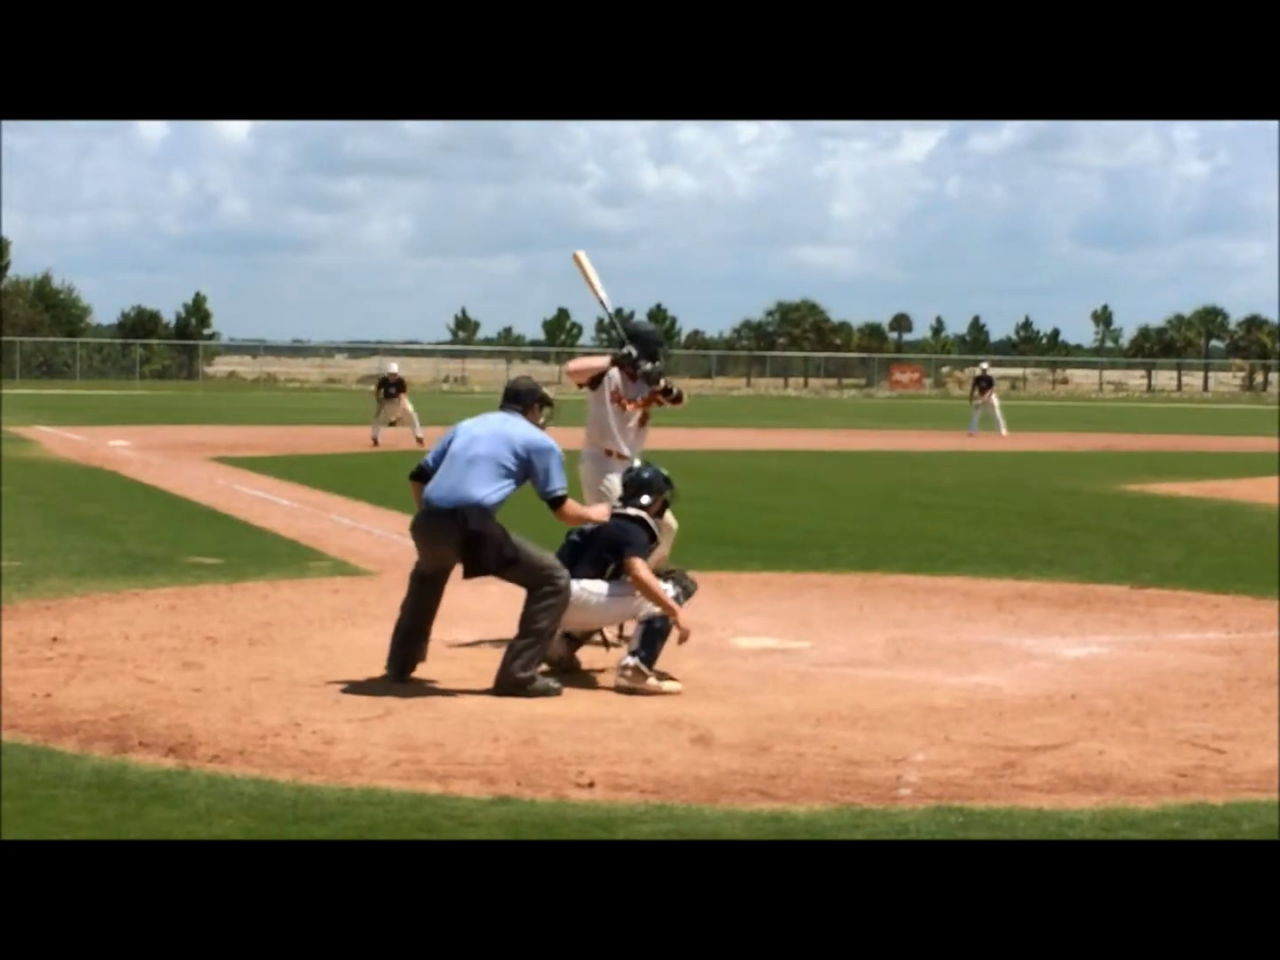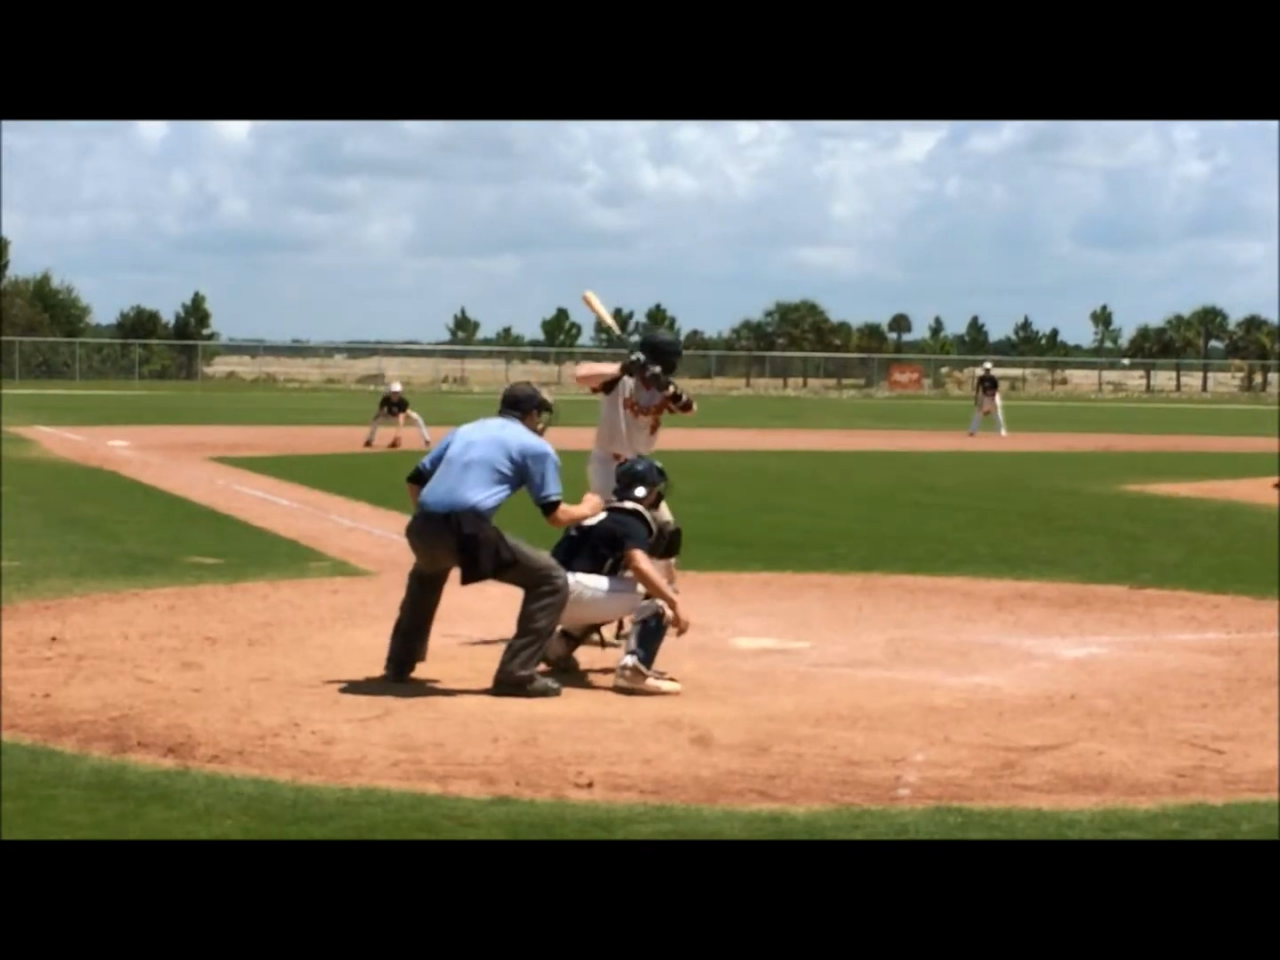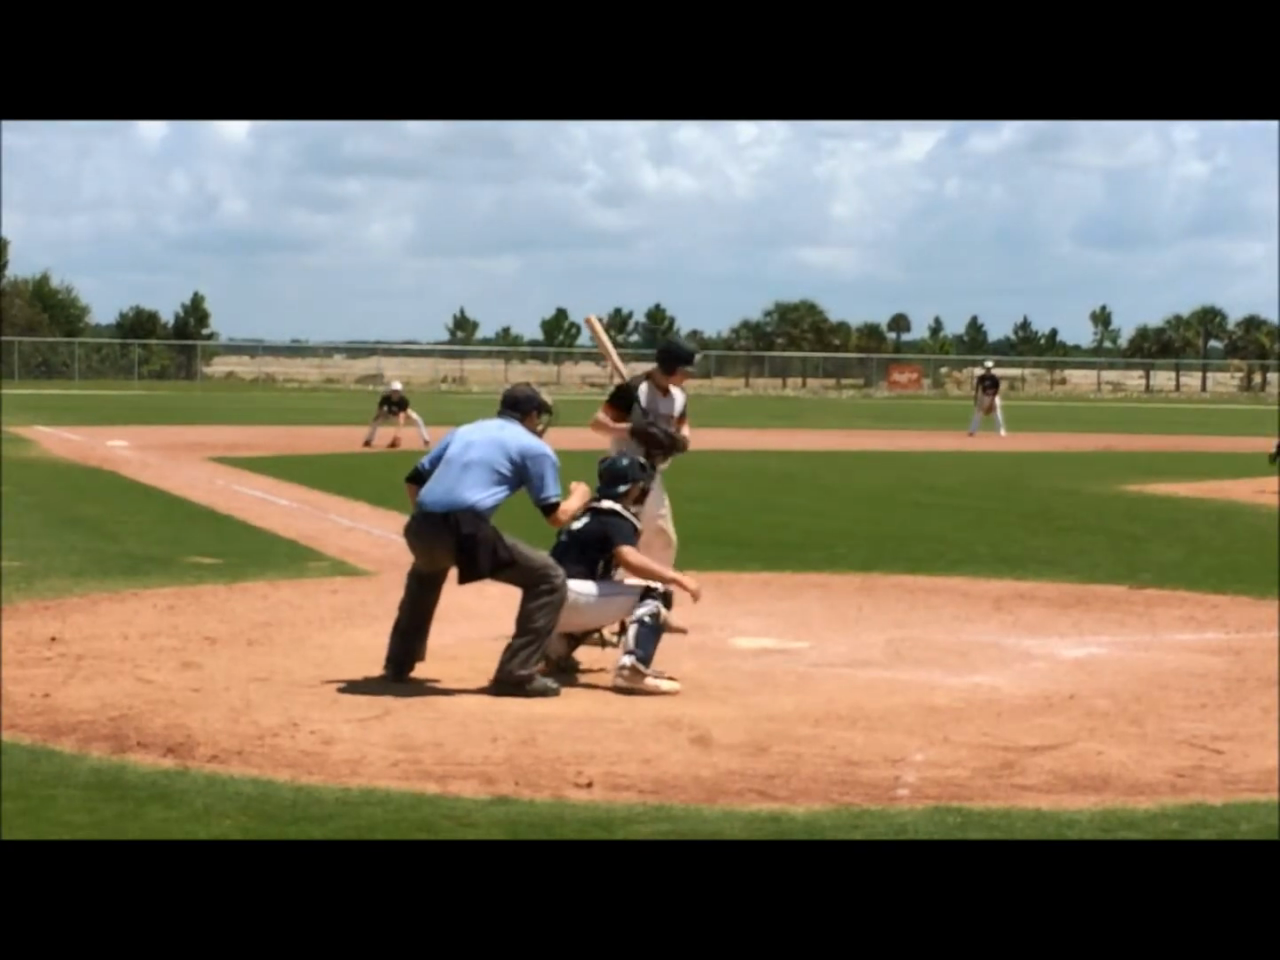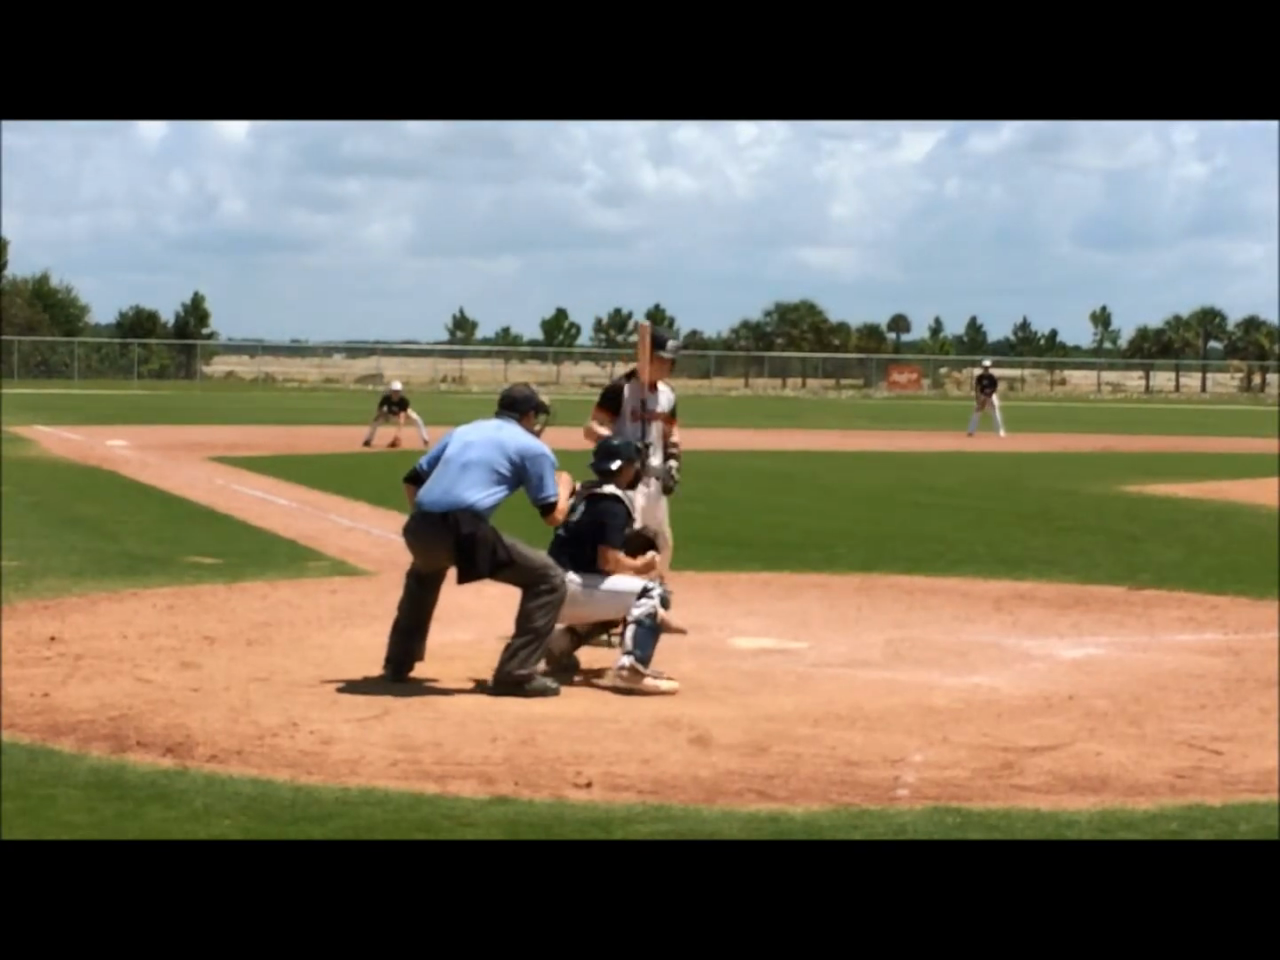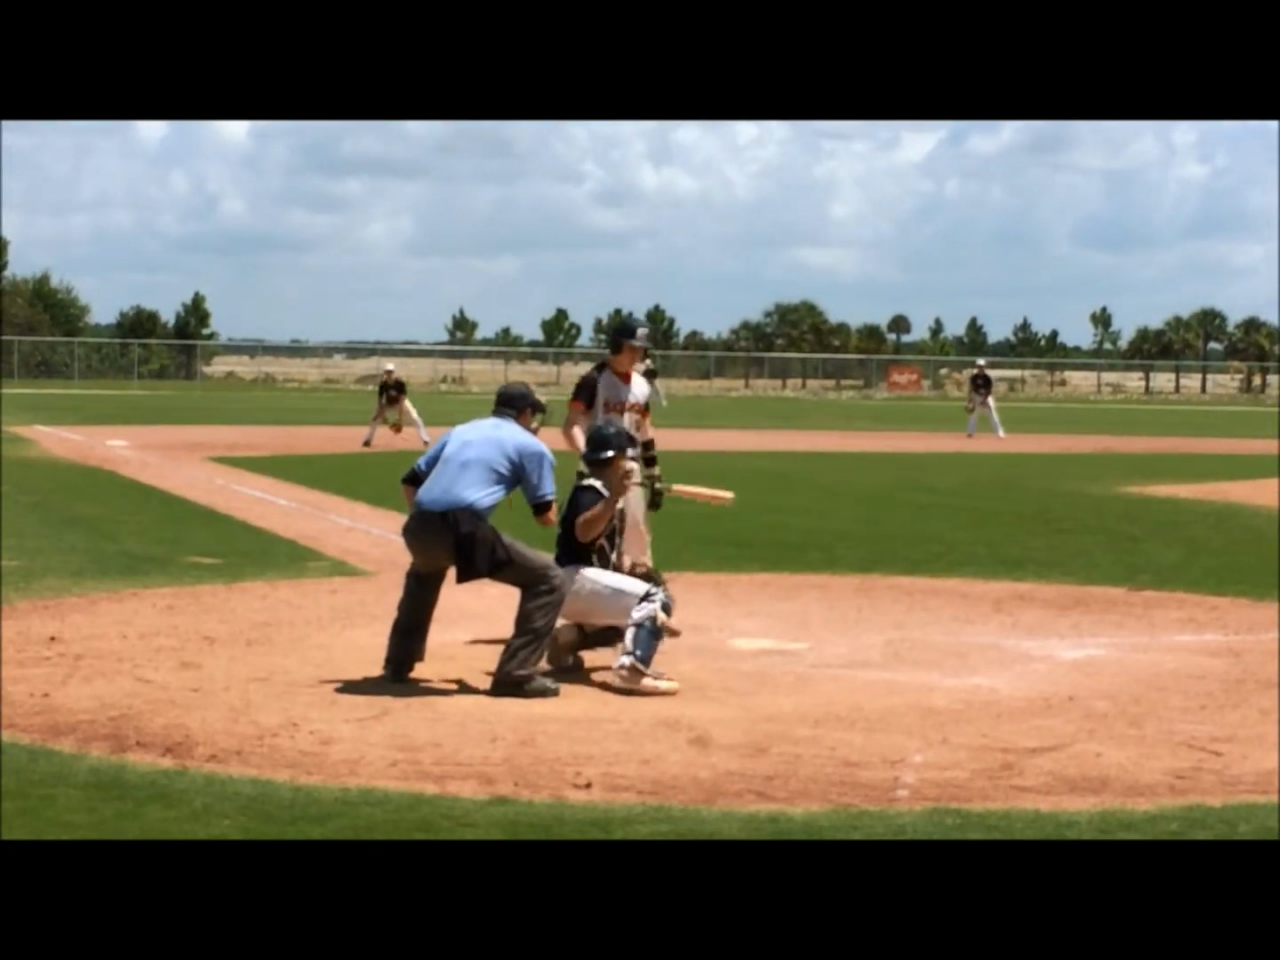
dt=0.3s
person 1, frame 1
left shoulder: (466, 425)
right shoulder: (538, 440)
left elbow: (419, 477)
right elbow: (561, 509)
right wrist: (593, 514)
left hip: (427, 525)
right hip: (471, 527)
left knee: (427, 575)
right knee: (552, 580)
left ankle: (400, 662)
right ankle: (519, 675)
person 1, frame 2
left shoulder: (465, 430)
right shoulder: (535, 446)
left elbow: (415, 480)
right elbow: (556, 515)
right wrist: (588, 508)
left hip: (422, 529)
right hip: (466, 532)
left knee: (426, 574)
right knee: (550, 580)
left ankle: (399, 663)
right ankle: (517, 674)
person 1, frame 3
left shoulder: (464, 430)
right shoulder: (535, 447)
left elbow: (414, 480)
right elbow: (556, 516)
right wrist: (580, 498)
left hip: (421, 529)
right hip: (465, 532)
left knee: (425, 575)
right knee: (549, 579)
left ankle: (398, 663)
right ankle: (517, 675)
person 1, frame 4
left shoulder: (463, 431)
right shoulder: (533, 447)
left elbow: (412, 480)
right elbow: (553, 516)
right wrist: (564, 487)
left hip: (420, 529)
right hip: (464, 532)
left knee: (423, 575)
right knee: (548, 579)
left ankle: (398, 663)
right ankle: (516, 674)
person 1, frame 5
left shoulder: (461, 430)
right shoulder: (532, 446)
left elbow: (411, 482)
right elbow: (546, 517)
right wrist: (541, 490)
left hip: (419, 528)
right hip: (464, 530)
left knee: (423, 574)
right knee: (548, 580)
left ankle: (398, 663)
right ankle: (515, 675)
person 2, frame 1
left shoulder: (648, 381)
right shoulder: (605, 374)
left elbow: (679, 399)
right elbow: (571, 370)
left wrist: (658, 381)
right wrist: (614, 359)
left hip: (631, 464)
right hip: (601, 463)
left knee: (666, 526)
person 2, frame 2
left shoulder: (664, 385)
right shoulder: (621, 378)
left elbow: (689, 407)
right elbow: (581, 374)
left wrist: (667, 388)
right wrist: (624, 367)
right hip: (609, 467)
left knee: (663, 532)
person 2, frame 3
left shoulder: (679, 396)
right shoulder: (633, 388)
left elbow: (684, 437)
right elbow: (596, 421)
left wrist: (672, 441)
right wrist: (633, 429)
left hip: (652, 476)
left knee: (664, 540)
person 2, frame 4
left shoulder: (667, 394)
right shoulder: (621, 388)
left elbow: (672, 437)
right elbow: (592, 428)
left wrist: (672, 468)
left hip: (653, 478)
left knee: (662, 546)
person 2, frame 5
left shoulder: (642, 385)
right shoulder: (594, 380)
left elbow: (645, 432)
right elbow: (571, 426)
left wrist: (654, 475)
left hip: (631, 471)
left knee: (638, 536)
person 3, frame 1
left shoulder: (612, 520)
right shoulder: (634, 528)
right elbow: (638, 574)
right wrist: (675, 611)
right hip: (572, 597)
right knee: (667, 593)
left ankle: (561, 649)
right ankle: (635, 671)
person 3, frame 2
left shoulder: (609, 513)
right shoulder: (632, 520)
right elbow: (639, 565)
right wrist: (674, 603)
right hip: (569, 591)
left knee: (610, 596)
right knee: (655, 596)
left ankle: (559, 647)
right ankle: (633, 670)
person 3, frame 3
left shoulder: (595, 510)
right shoulder: (617, 519)
right elbow: (629, 559)
right wrist: (679, 579)
right hip: (567, 597)
left knee: (611, 597)
right knee: (654, 595)
left ankle: (559, 646)
right ankle: (632, 670)
person 3, frame 4
left shoulder: (587, 493)
right shoulder: (613, 503)
right elbow: (608, 562)
right wrist: (641, 566)
right hip: (567, 588)
left knee: (619, 605)
right knee: (653, 593)
left ankle: (562, 644)
right ankle: (631, 670)
person 3, frame 5
left shoulder: (596, 488)
right shoulder: (591, 492)
right elbow: (584, 532)
left wrist: (628, 570)
right wrist: (616, 496)
left hip: (574, 584)
right hip: (575, 581)
left knee: (628, 614)
right knee: (655, 599)
left ankle: (567, 640)
right ankle: (632, 669)
